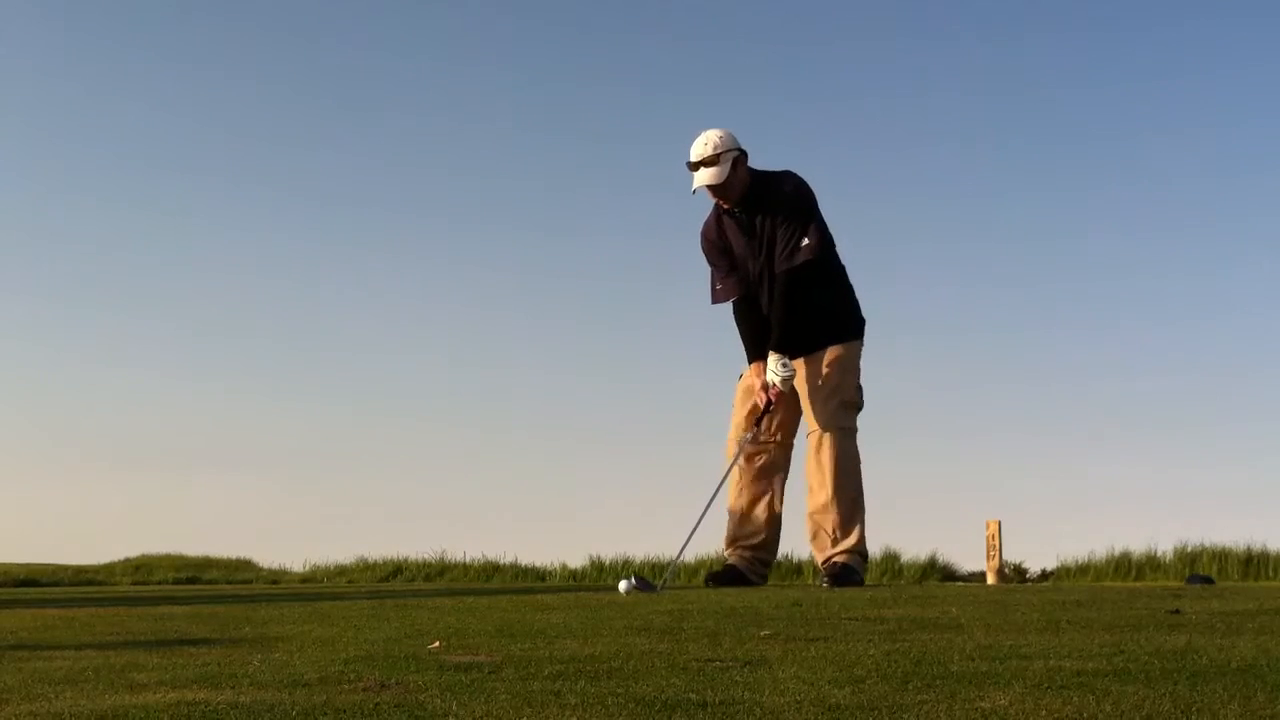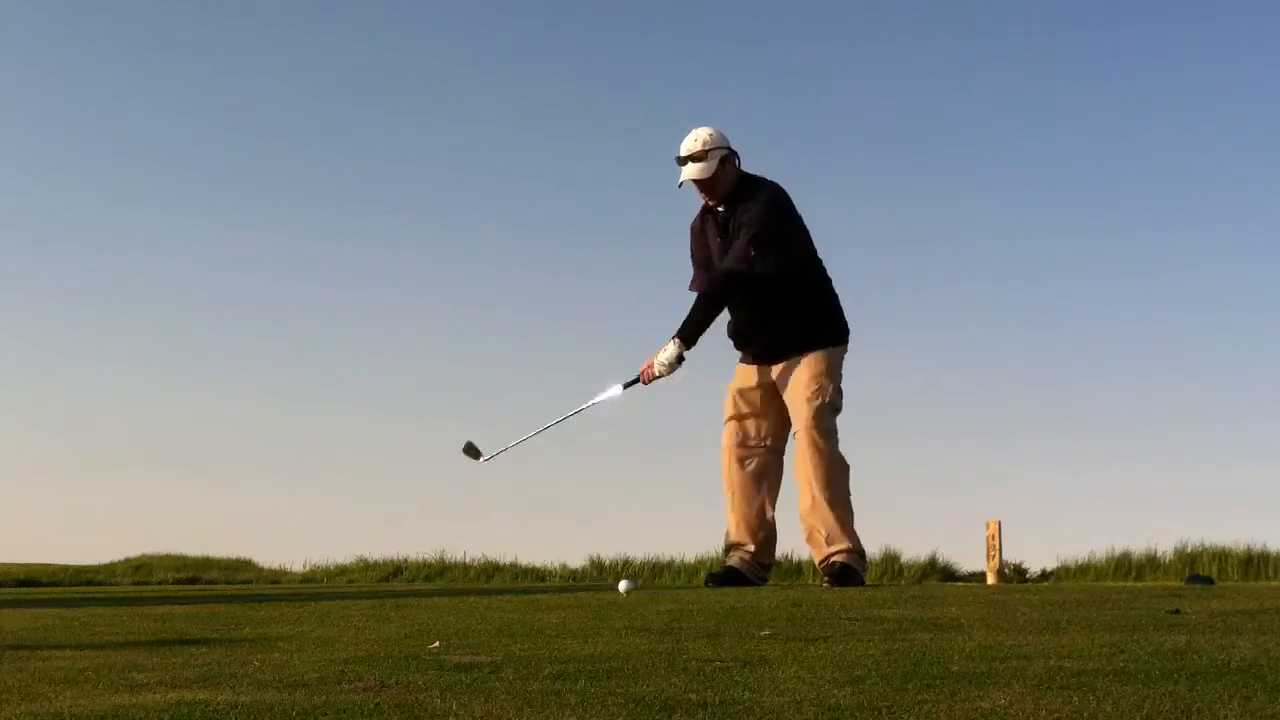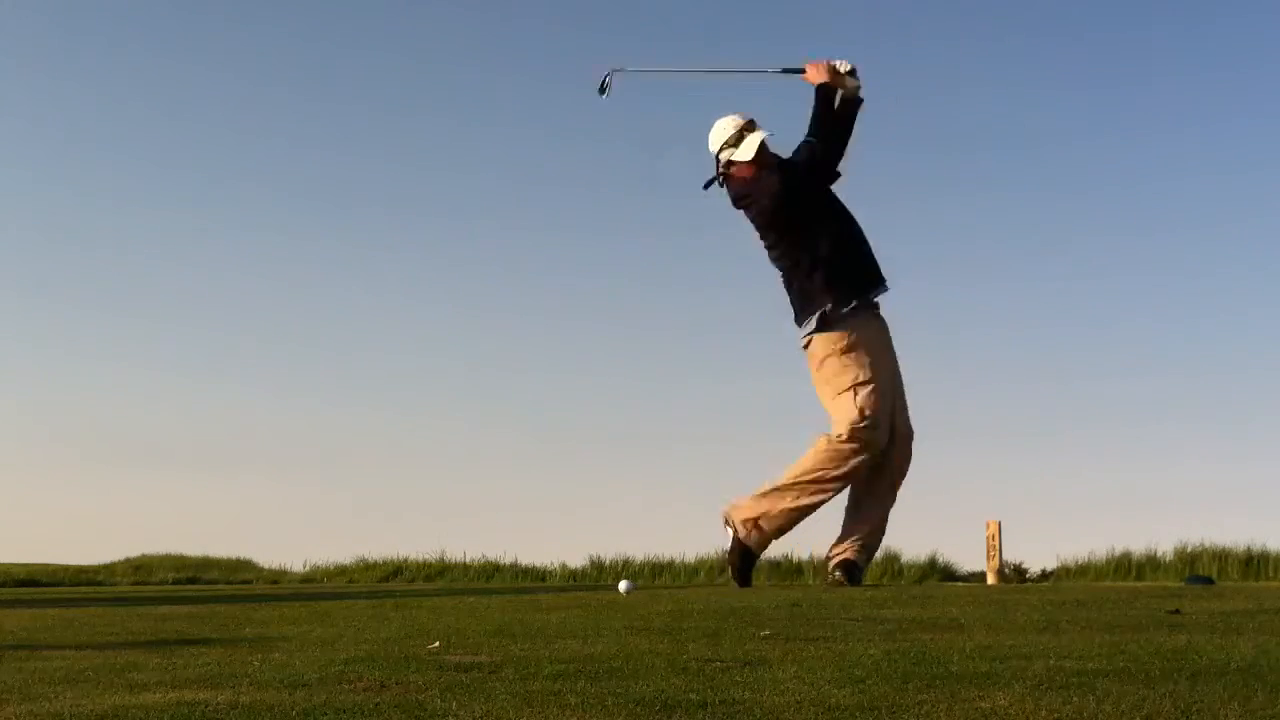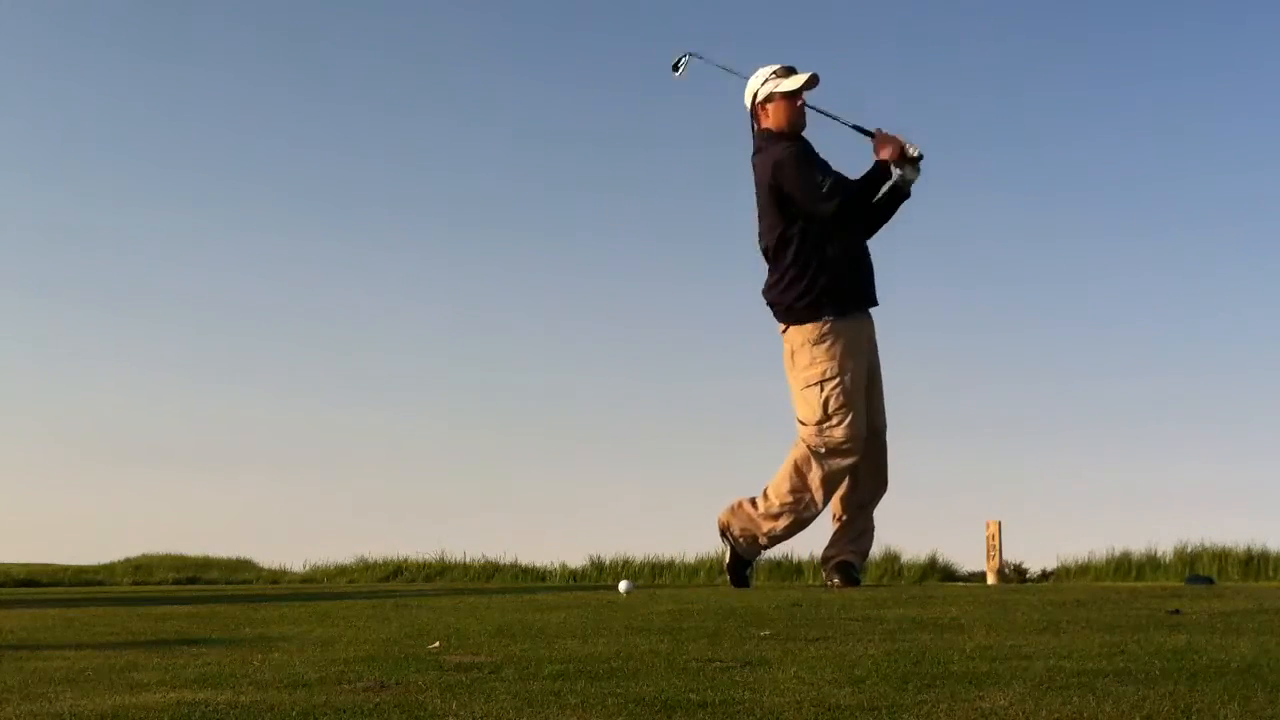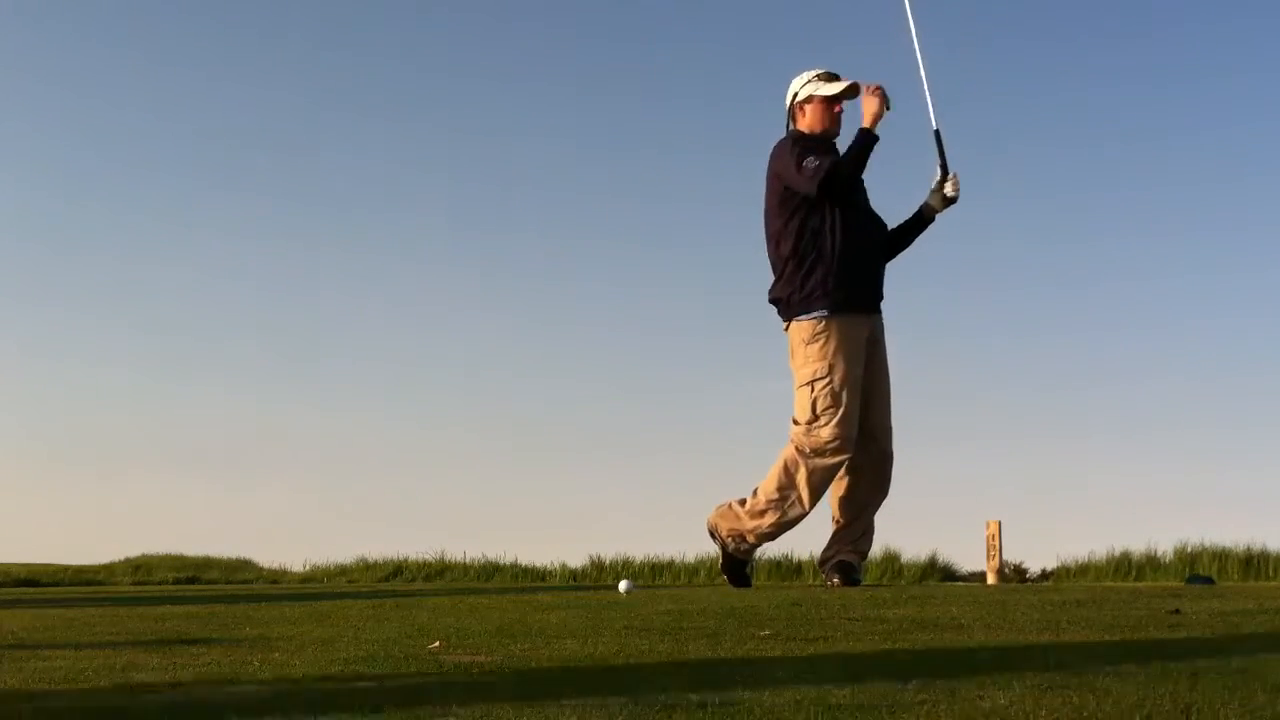
dt=1s
person 1, frame 1
left shoulder: (789, 193)
right shoulder: (715, 230)
left elbow: (795, 276)
right elbow: (742, 300)
left wrist: (779, 353)
right wrist: (757, 362)
left hip: (828, 335)
right hip: (766, 348)
left knee: (829, 433)
right knee: (750, 442)
left ankle: (842, 558)
right ankle: (747, 558)
person 1, frame 2
left shoulder: (767, 203)
right shoulder: (704, 225)
left elbow: (730, 280)
right elbow: (712, 288)
left wrist: (678, 343)
right wrist: (680, 345)
left hip: (810, 343)
right hip: (757, 353)
left knee: (813, 436)
right knee: (743, 448)
left ankle: (842, 557)
right ankle: (750, 558)
person 1, frame 3
left shoulder: (774, 176)
right shoulder: (774, 191)
right elbow: (822, 155)
left wrist: (843, 89)
right wrist: (827, 87)
left hip: (861, 316)
right hip: (835, 329)
left knee: (892, 440)
right knee: (857, 434)
left ankle: (850, 555)
right ankle: (752, 522)
person 1, frame 4
left shoulder: (798, 159)
right shoulder: (783, 157)
left elbow: (852, 228)
right elbow: (843, 205)
left wrist: (900, 184)
right wrist: (885, 163)
left hip: (850, 314)
right hip: (818, 319)
left knee: (868, 441)
right knee: (834, 438)
left ankle: (846, 557)
right ankle: (746, 531)
person 1, frame 5
left shoulder: (843, 175)
right shoulder: (791, 153)
left elbow: (881, 248)
right elbow: (836, 177)
left wrist: (931, 208)
right wrist: (870, 125)
left hip: (863, 317)
right hip: (819, 317)
left knee: (873, 446)
right knee: (824, 439)
left ankle: (845, 558)
right ankle: (737, 530)
